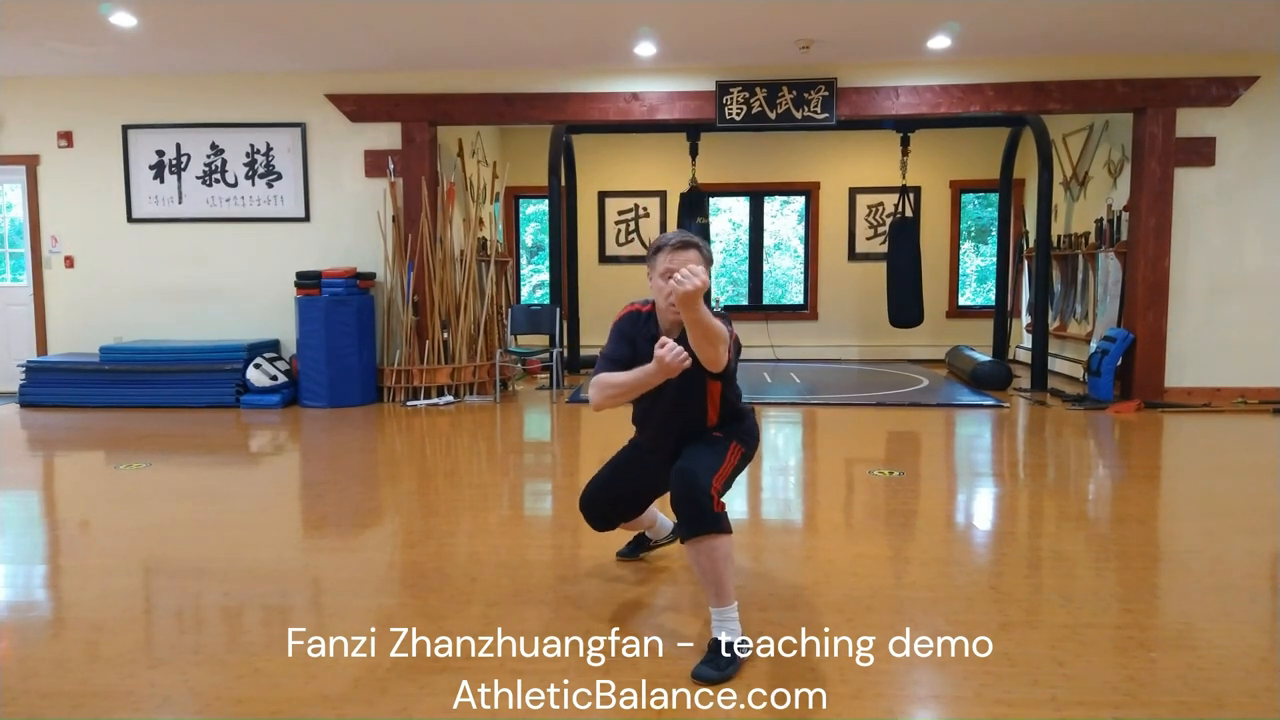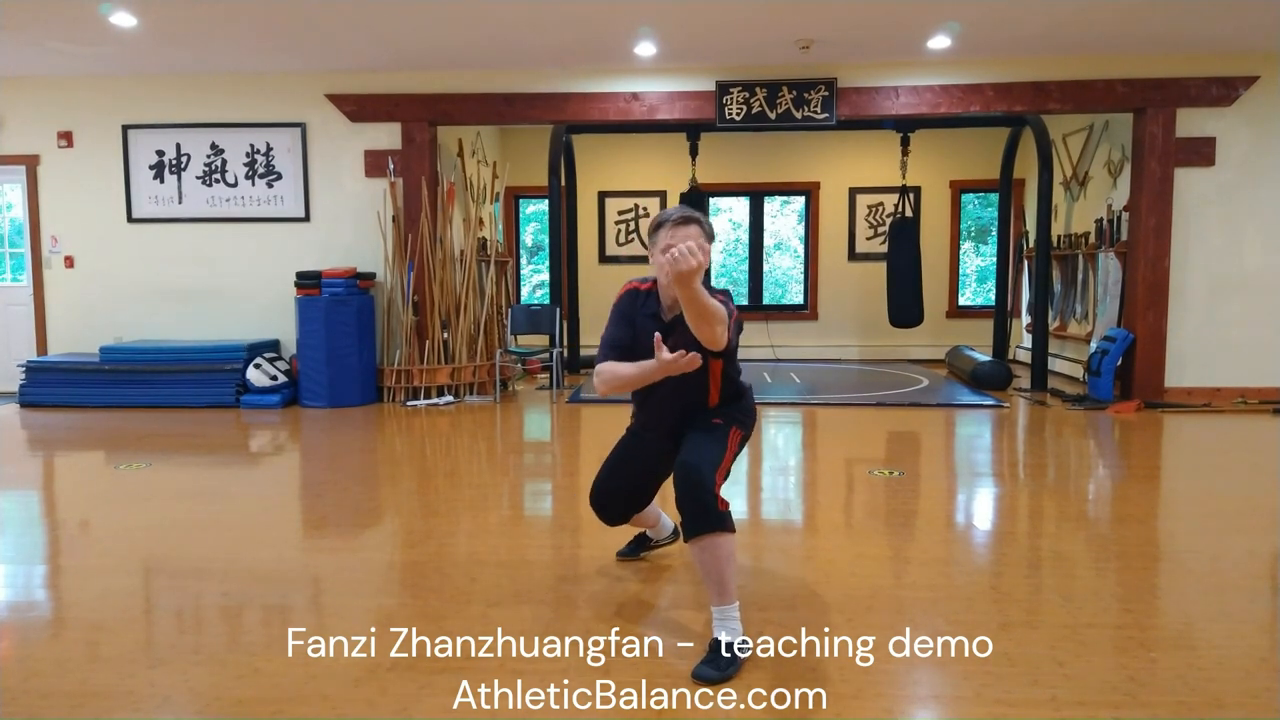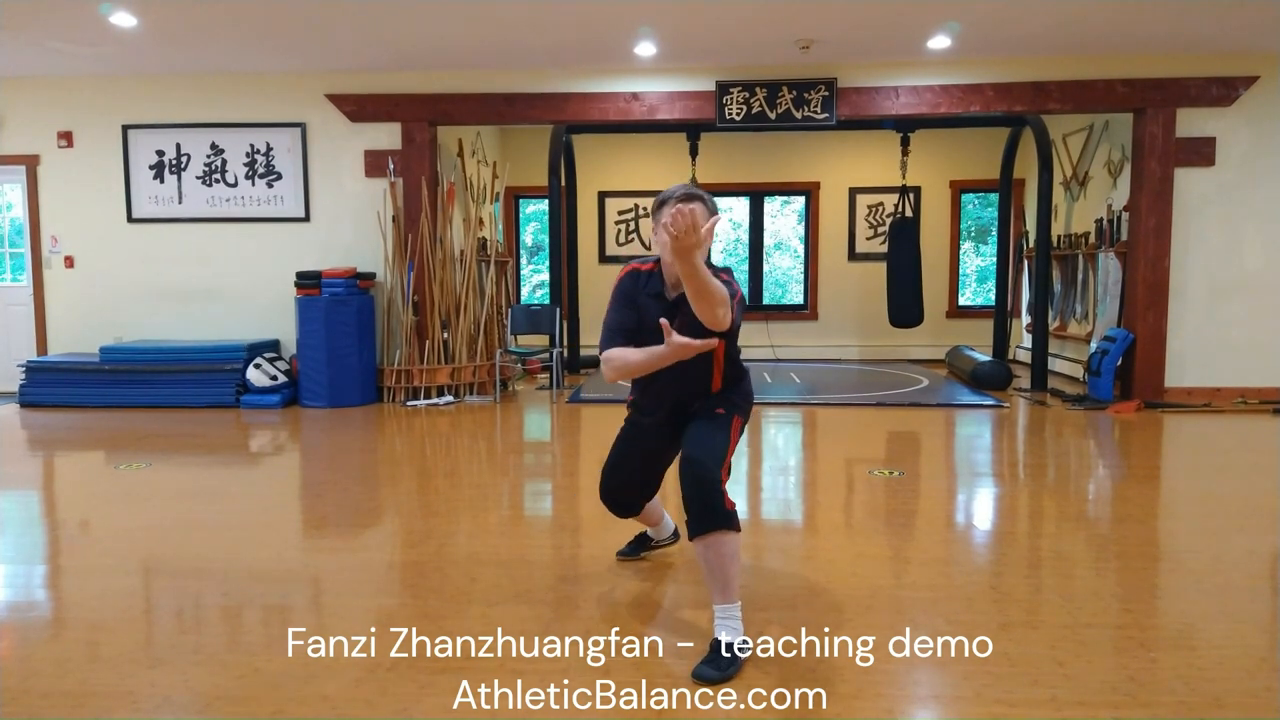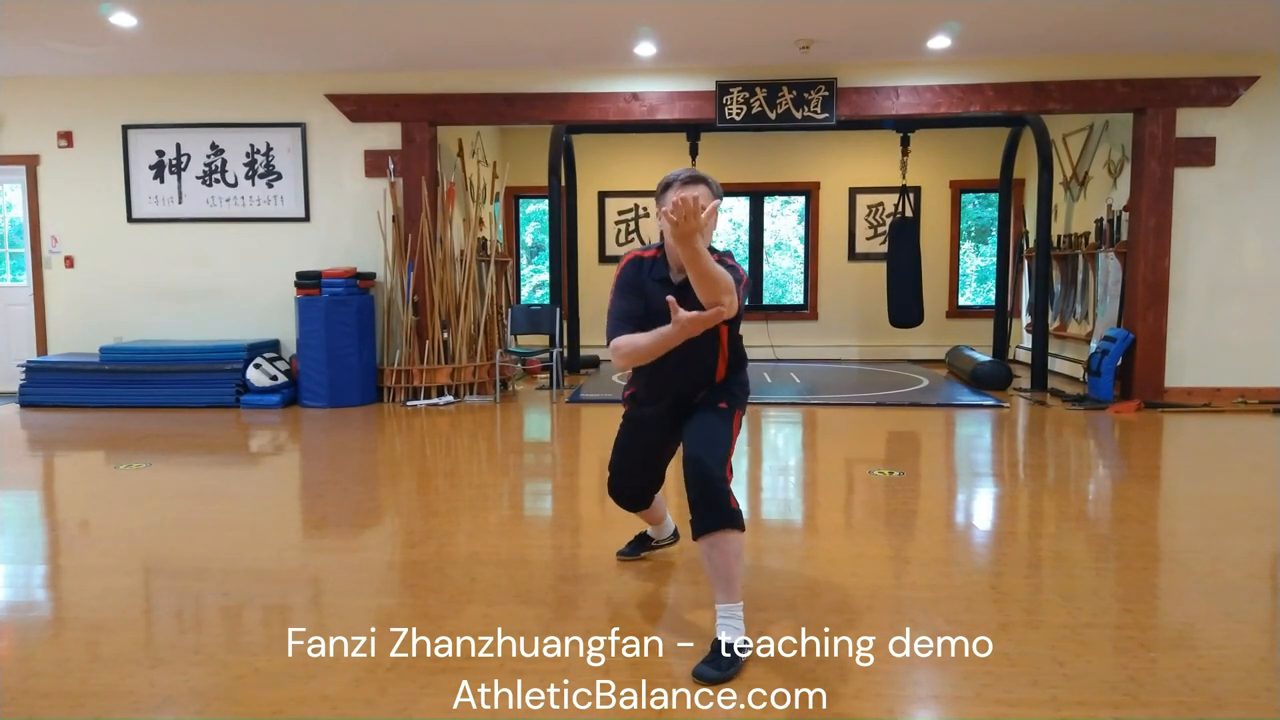
dt=0.2s
person 1, frame 1
left shoulder: (716, 329)
right shoulder: (632, 321)
left elbow: (714, 354)
right elbow: (598, 394)
left wrist: (692, 306)
right wrist: (656, 370)
left hip: (722, 434)
right hip: (658, 439)
left knee: (692, 487)
right knee: (597, 507)
left ankle: (728, 634)
right ankle: (659, 530)
person 1, frame 2
left shoulder: (718, 305)
right shoulder: (632, 299)
left elbow: (713, 334)
right elbow: (603, 379)
left wrist: (688, 283)
right wrist: (658, 367)
left hip: (719, 415)
right hip: (656, 420)
left knee: (695, 483)
right knee: (607, 501)
left ankle: (729, 633)
right ankle: (661, 531)
person 1, frame 3
left shoulder: (722, 283)
right shoulder: (633, 280)
left elbow: (715, 316)
right elbow: (611, 366)
left wrist: (689, 258)
right wrist: (670, 352)
left hip: (716, 402)
right hip: (653, 406)
left knee: (702, 481)
right knee: (617, 493)
left ankle: (730, 634)
right ankle: (661, 531)
person 1, frame 4
left shoulder: (724, 268)
right shoulder: (636, 267)
left elbow: (722, 303)
right elbow: (619, 353)
left wrist: (694, 247)
right wrist: (678, 330)
left hip: (714, 395)
right hip: (650, 398)
left knee: (707, 483)
right knee: (626, 488)
left ankle: (731, 633)
right ankle: (661, 532)
